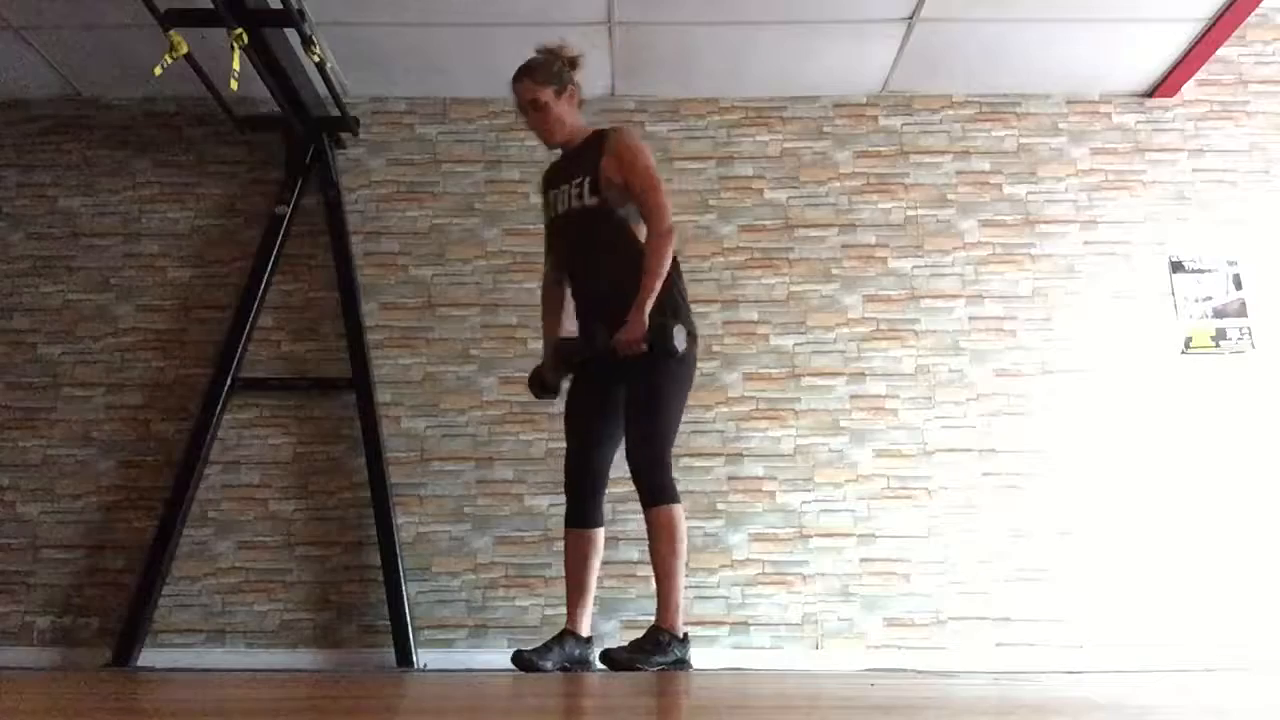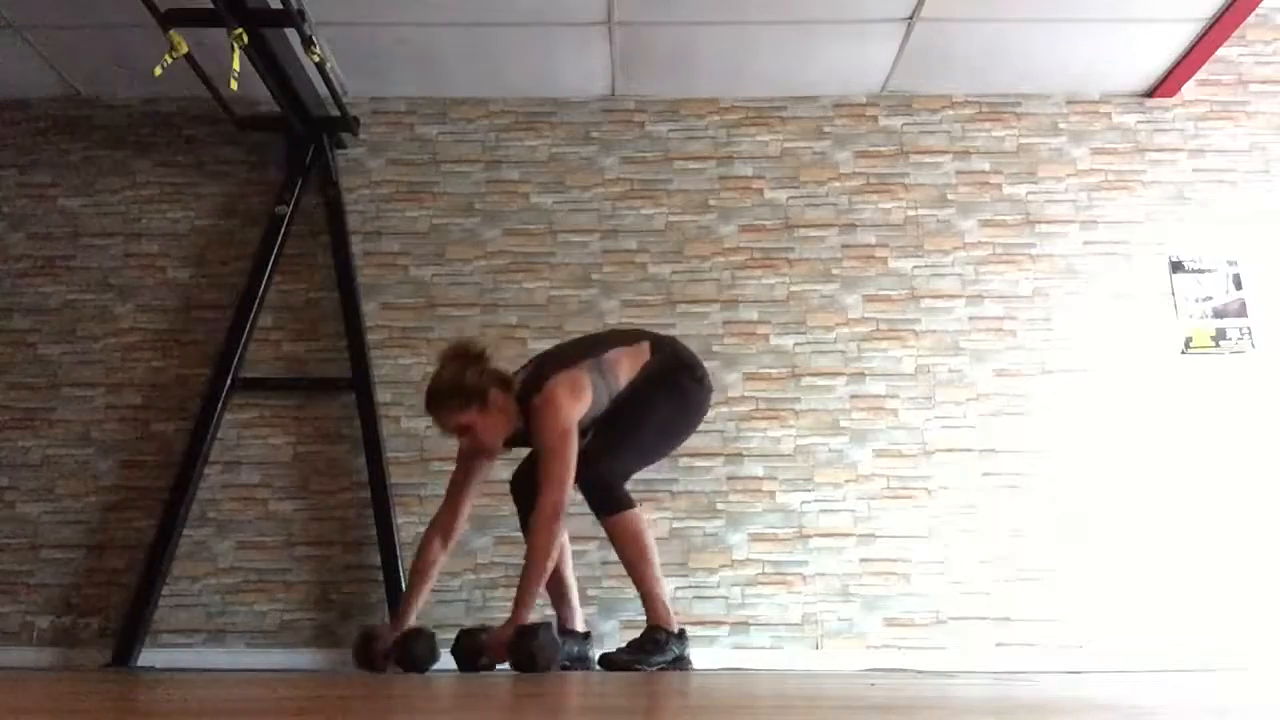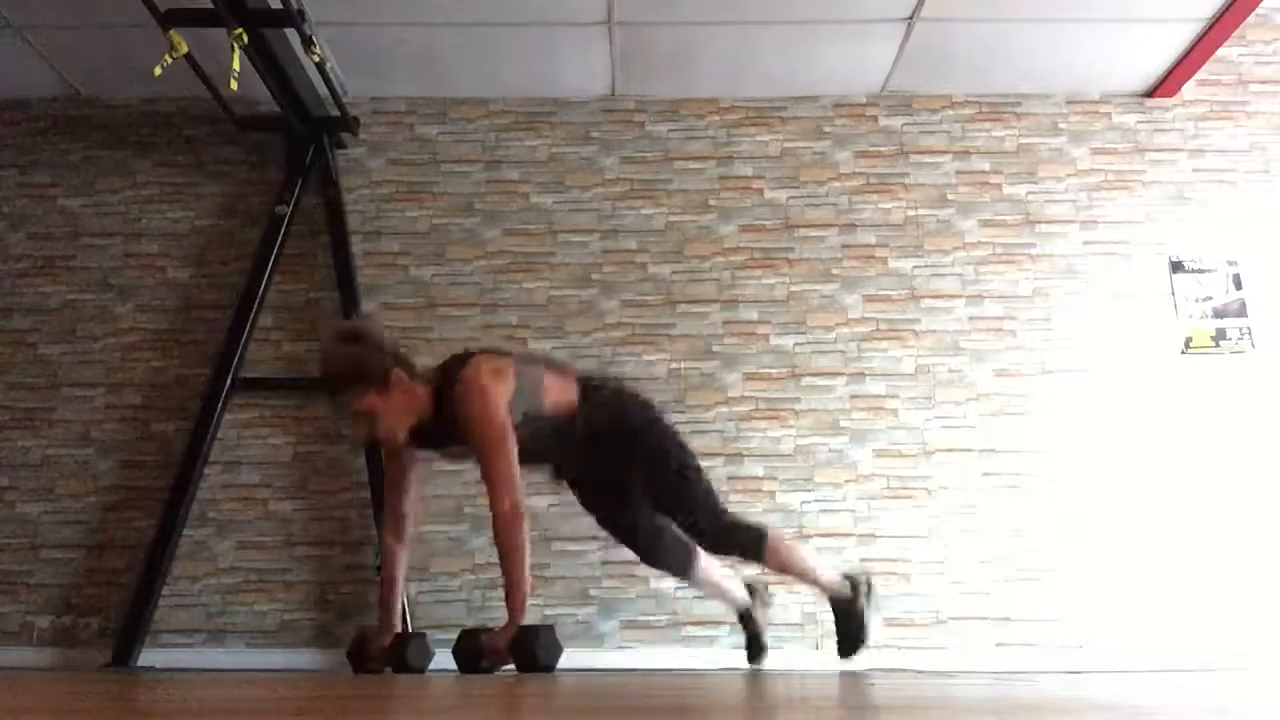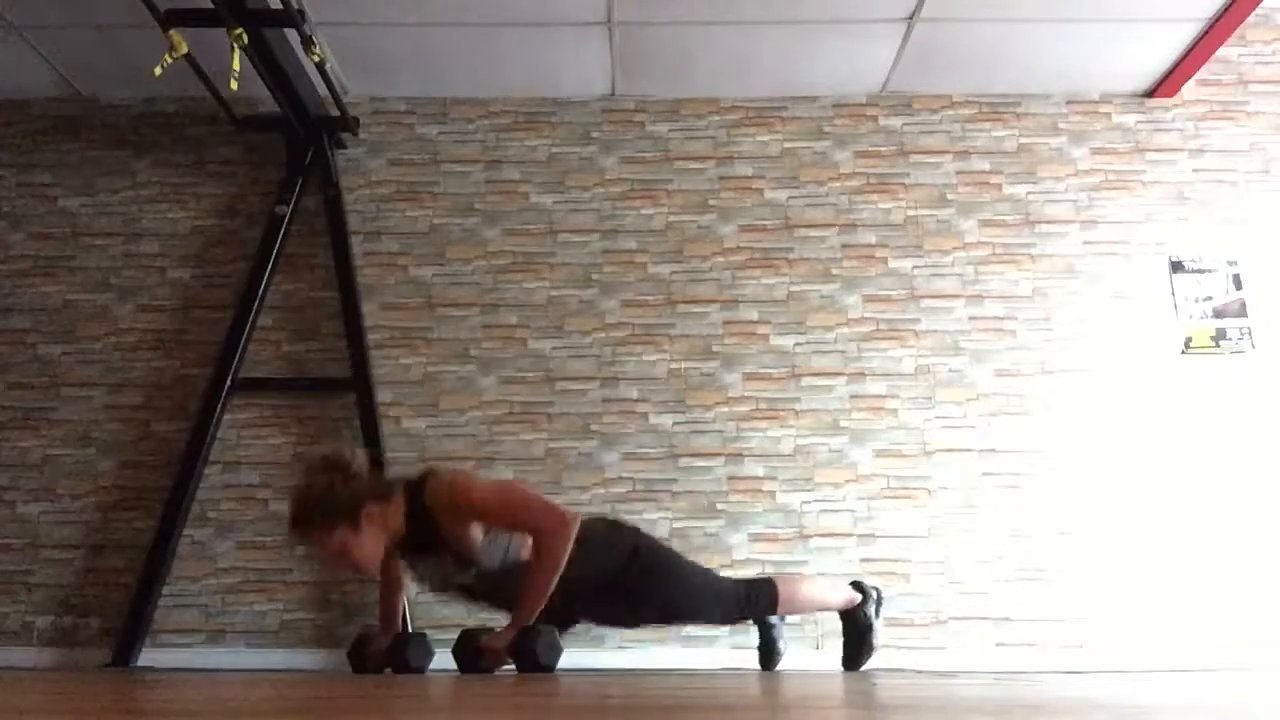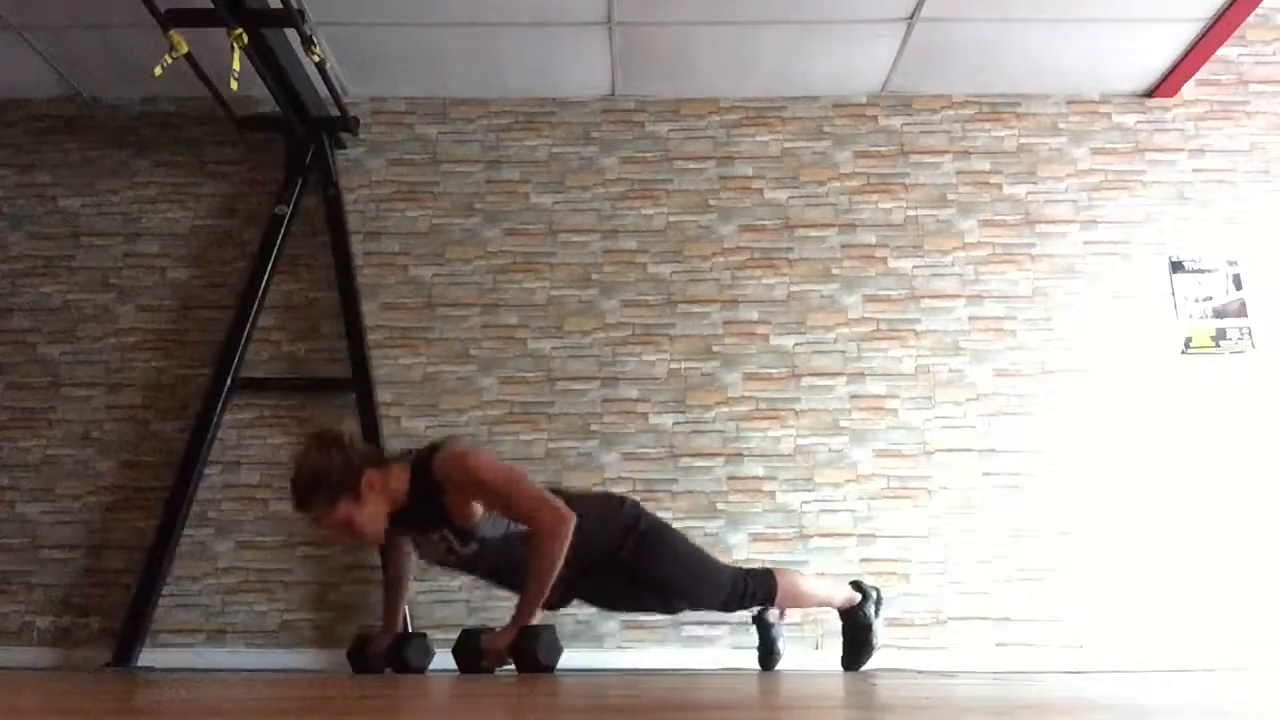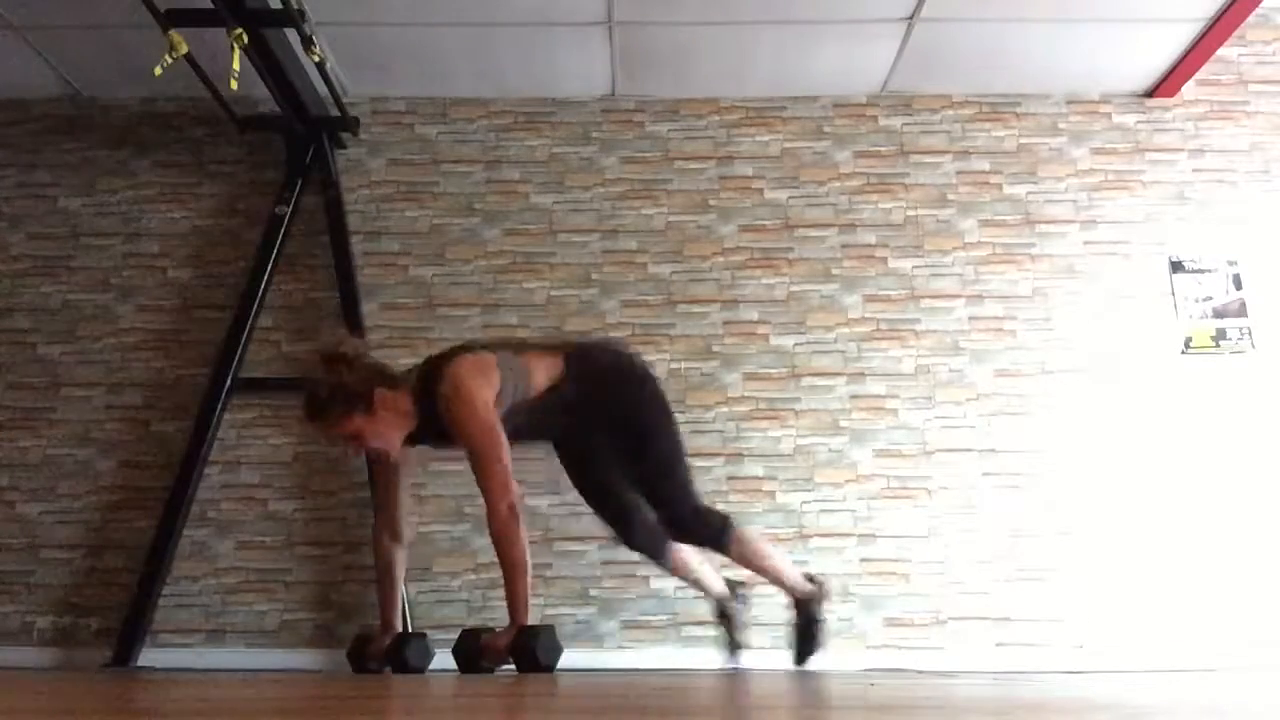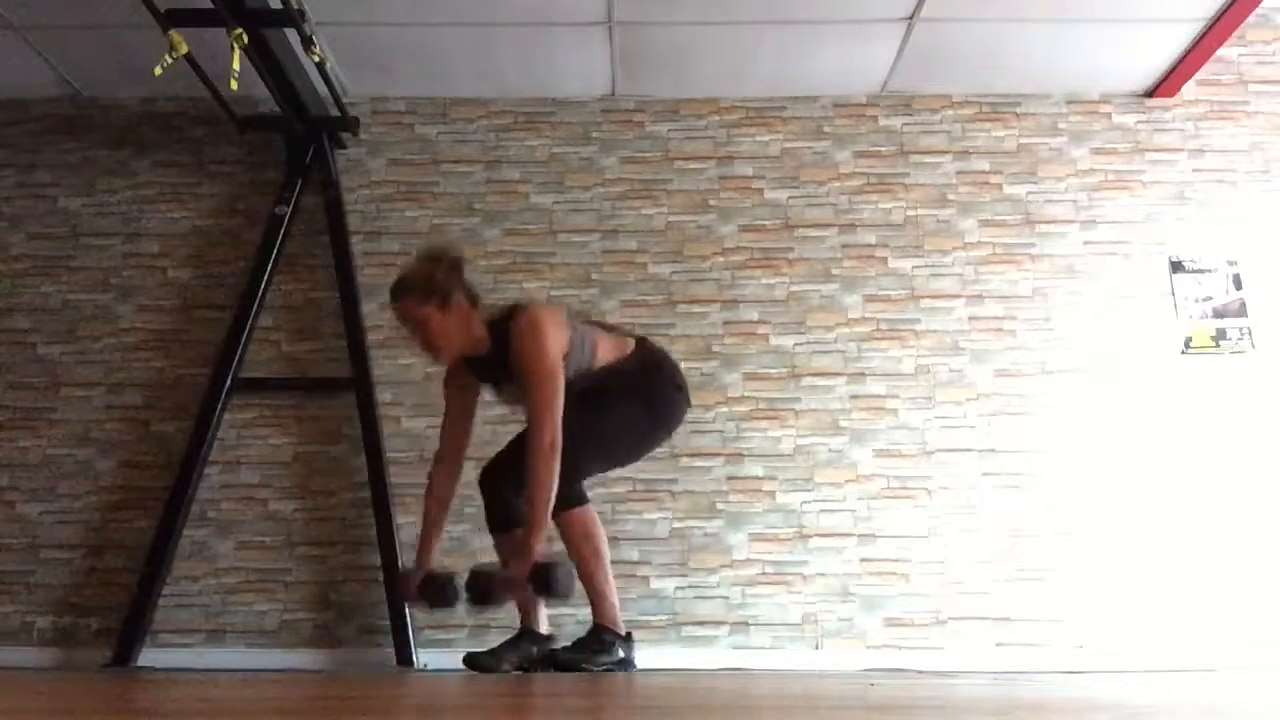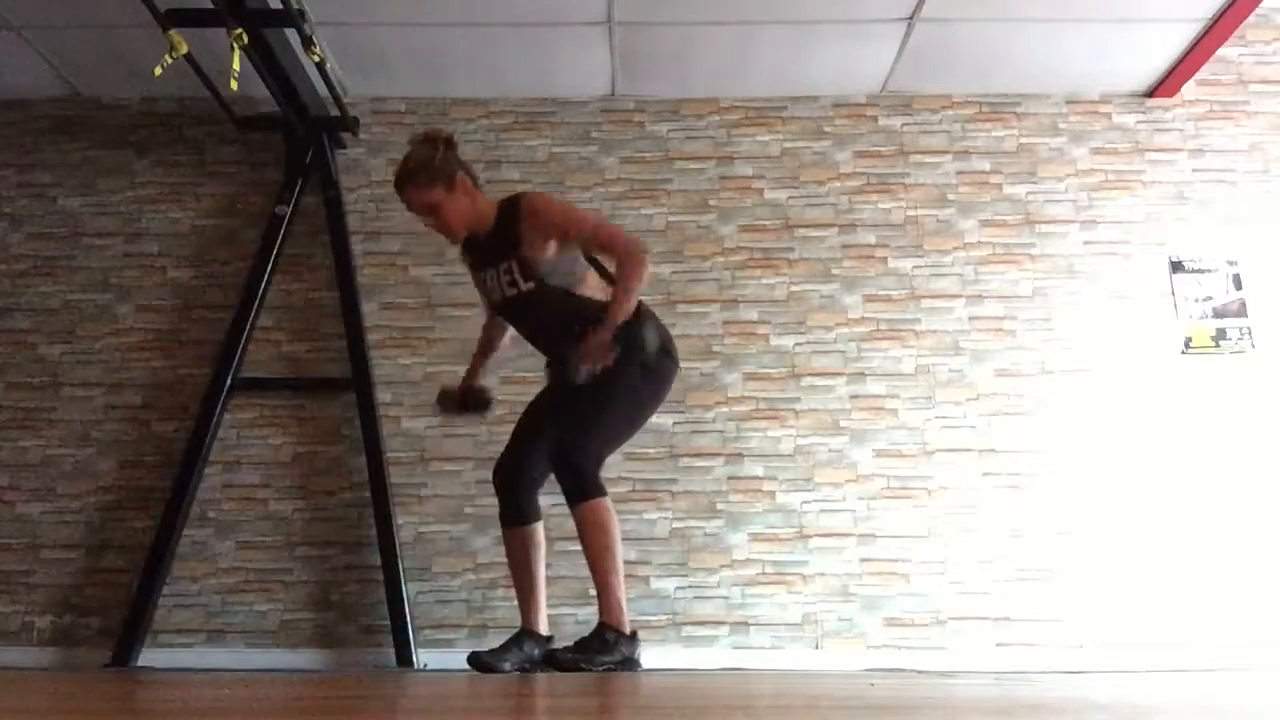
dt=0.4s
person 1, frame 1
left shoulder: (620, 147)
right shoulder: (553, 177)
left elbow: (665, 228)
right elbow: (556, 269)
left wrist: (640, 314)
right wrist: (550, 344)
left hip: (656, 325)
right hip: (608, 334)
left knee: (648, 466)
right knee: (582, 474)
left ankle: (672, 634)
right ankle: (576, 637)
person 1, frame 2
left shoulder: (552, 403)
right shoulder: (485, 419)
left elbow: (552, 512)
right elbow: (443, 530)
left wrist: (517, 622)
right wrist: (401, 625)
left hip: (676, 380)
right hip: (627, 395)
left knee: (597, 474)
right knee: (528, 488)
left ankle: (666, 632)
right ankle: (575, 633)
person 1, frame 3
left shoulder: (470, 387)
right shoulder: (404, 425)
left elbow: (509, 507)
right elbow: (394, 528)
left wrist: (516, 623)
right wrist: (388, 626)
left hip: (617, 422)
right hip: (587, 443)
left knee: (716, 529)
right knee: (651, 545)
left ankle: (843, 587)
right ankle: (745, 598)
person 1, frame 4
left shoulder: (445, 496)
right shoulder: (389, 522)
left elbow: (558, 524)
right elbow: (391, 587)
left wrist: (521, 624)
right wrist: (387, 637)
left hip: (612, 564)
right hip: (579, 588)
left knee: (735, 599)
left ankle: (857, 599)
right ankle: (763, 625)
person 1, frame 5
left shoulder: (454, 468)
right shoulder: (390, 498)
left elbow: (558, 520)
right elbow: (397, 566)
left wrist: (519, 623)
right wrist: (390, 633)
left hip: (610, 538)
right hip: (575, 566)
left knee: (729, 589)
right knee: (694, 598)
left ankle: (856, 599)
right ankle: (766, 615)
person 1, frame 6
left shoulder: (459, 386)
right shoulder: (389, 424)
left elbow: (504, 508)
right elbow: (389, 533)
left wrist: (519, 624)
right wrist: (390, 628)
left hip: (617, 391)
right hip: (578, 409)
left knee: (684, 516)
right knee: (630, 526)
left ankle: (804, 592)
right ankle: (724, 596)
person 1, frame 7
left shoulder: (530, 329)
right shoulder: (465, 366)
left elbow: (548, 443)
right elbow: (447, 458)
left wrist: (531, 548)
right wrist: (423, 559)
left hip: (651, 390)
right hip: (595, 402)
left knee: (554, 483)
right knee: (499, 480)
left ankle: (613, 637)
right ankle: (534, 634)
person 1, frame 8
left shoulder: (535, 213)
right shoulder: (473, 250)
left elbow: (634, 256)
left wrist: (607, 334)
right wrist: (473, 374)
left hip: (635, 356)
right hip: (580, 370)
left knee: (573, 457)
right knee: (513, 474)
left ankle: (618, 636)
right ankle: (534, 635)
